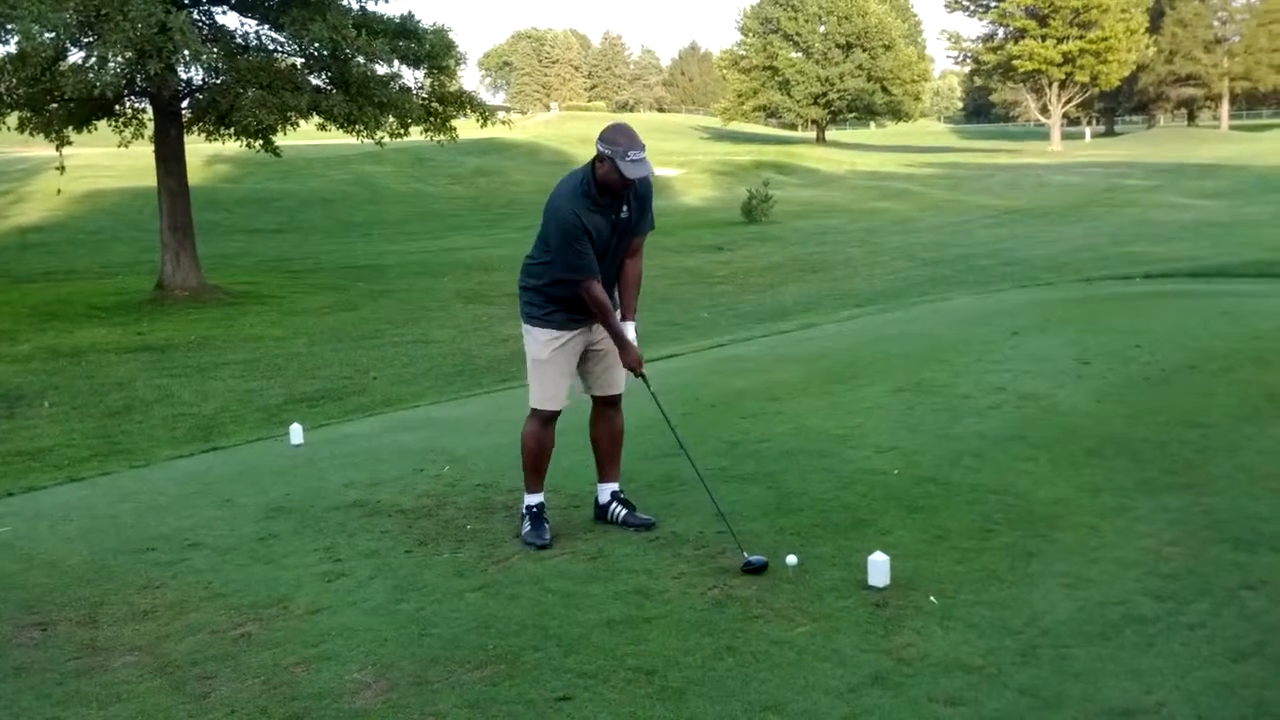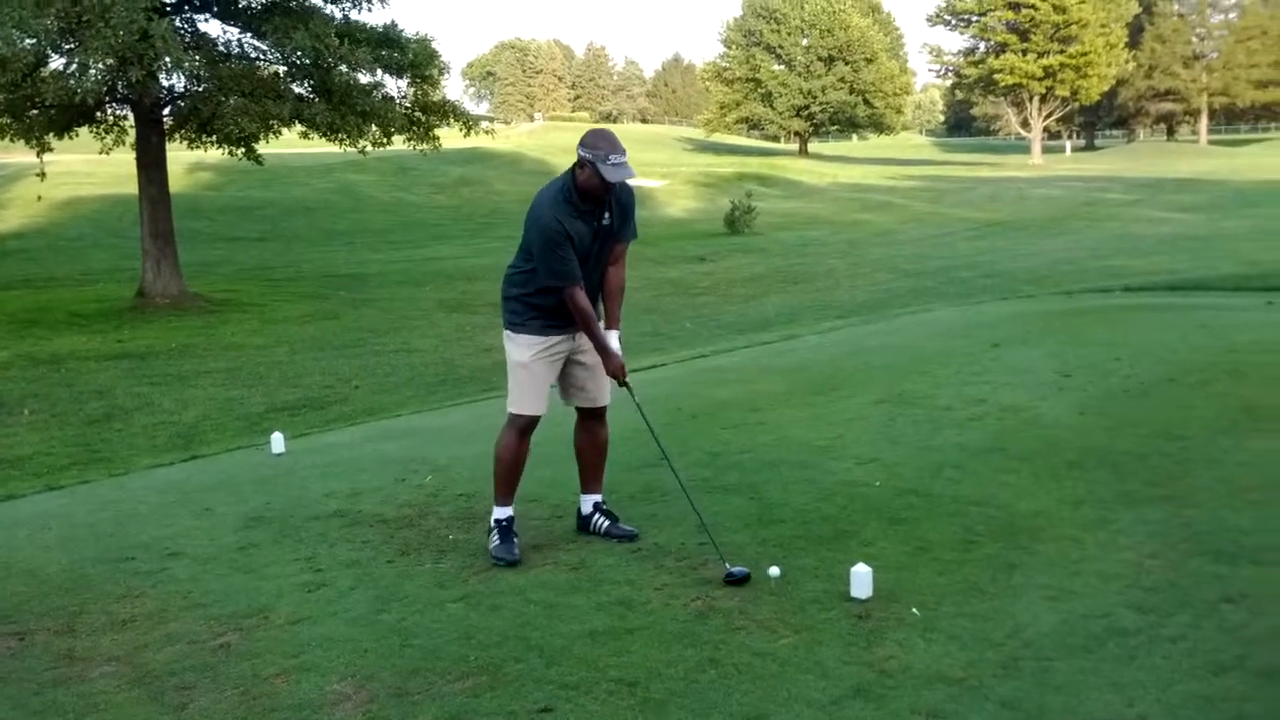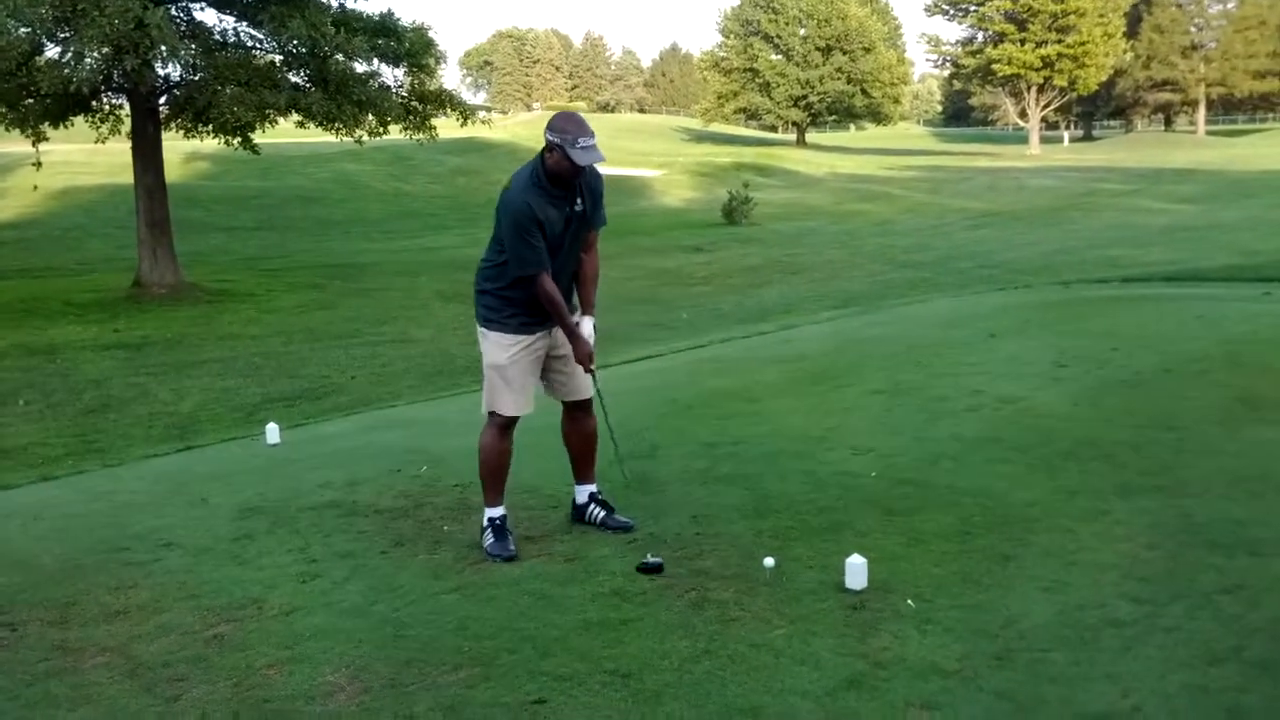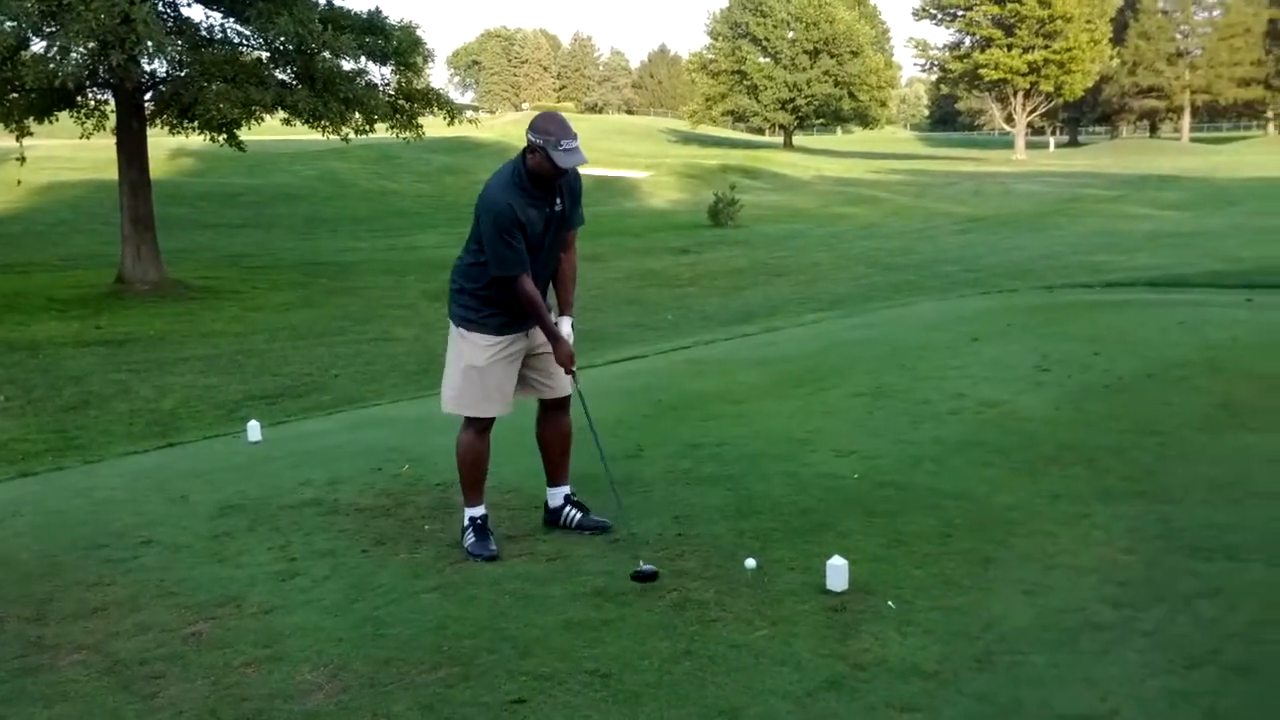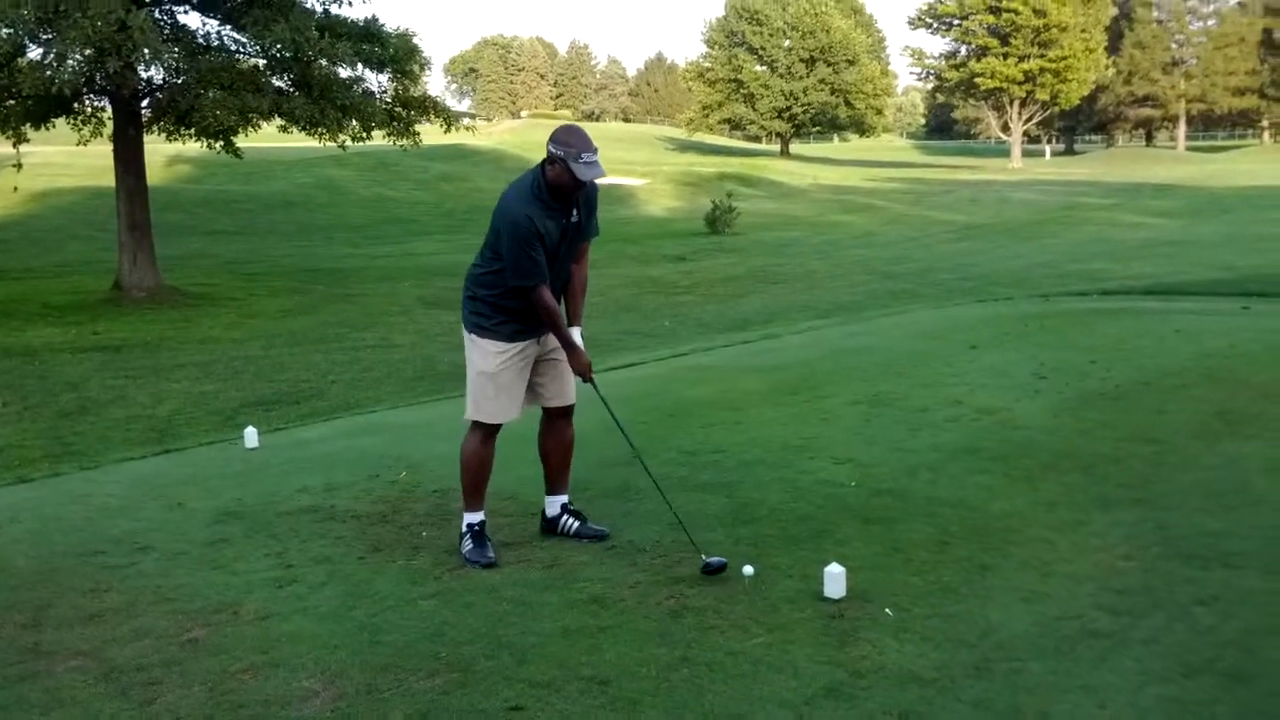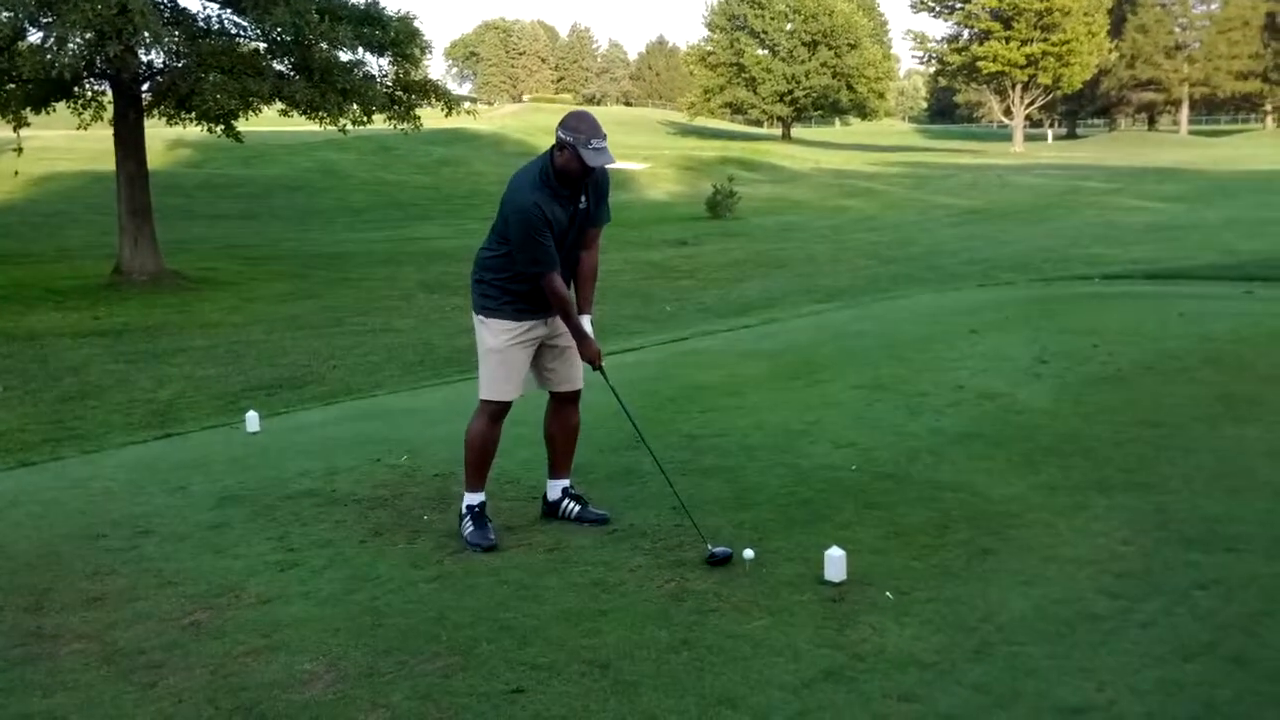
dt=0.3s
person 1, frame 1
left shoulder: (639, 188)
right shoulder: (567, 206)
left elbow: (632, 256)
right elbow: (588, 285)
left wrist: (629, 322)
right wrist: (622, 345)
left hip: (601, 308)
right hip: (552, 310)
left knee: (609, 399)
right knee: (546, 409)
left ankle: (608, 497)
right ankle: (533, 505)
person 1, frame 2
left shoulder: (621, 196)
right shoulder: (549, 213)
left elbow: (615, 264)
right elbow: (571, 291)
left wrist: (613, 330)
right wrist: (606, 352)
left hip: (584, 319)
right hip: (533, 320)
left knee: (594, 412)
right knee: (523, 419)
left ankle: (591, 508)
right ankle: (500, 519)
person 1, frame 3
left shoulder: (589, 182)
right shoulder: (520, 199)
left elbow: (587, 251)
right elbow: (539, 279)
left wrist: (588, 318)
right wrist: (575, 337)
left hip: (560, 311)
right hip: (509, 316)
left knee: (580, 403)
right knee: (503, 417)
left ankle: (586, 498)
right ankle: (493, 518)
person 1, frame 4
left shoulder: (568, 181)
right shoulder: (500, 200)
left elbow: (565, 251)
right elbow: (519, 281)
left wrist: (566, 319)
right wrist: (554, 339)
left hip: (534, 312)
right hip: (484, 315)
left knee: (557, 403)
right knee: (479, 418)
left ankle: (559, 501)
right ankle: (474, 519)
person 1, frame 5
left shoulder: (584, 193)
right shoulder: (519, 210)
left elbow: (577, 262)
right elbow: (538, 291)
left wrist: (576, 329)
right wrist: (570, 349)
left hip: (545, 320)
right hip: (497, 323)
left knee: (561, 411)
right knee: (487, 423)
left ankle: (556, 510)
right ankle: (472, 524)
person 1, frame 6
left shoulder: (596, 179)
right shoulder: (527, 197)
left elbow: (587, 249)
right elbow: (549, 278)
left wrist: (585, 318)
right wrist: (580, 338)
left hip: (557, 304)
right hip: (505, 305)
left knee: (567, 395)
right knee: (495, 404)
left ankle: (558, 494)
right ankle: (472, 504)
